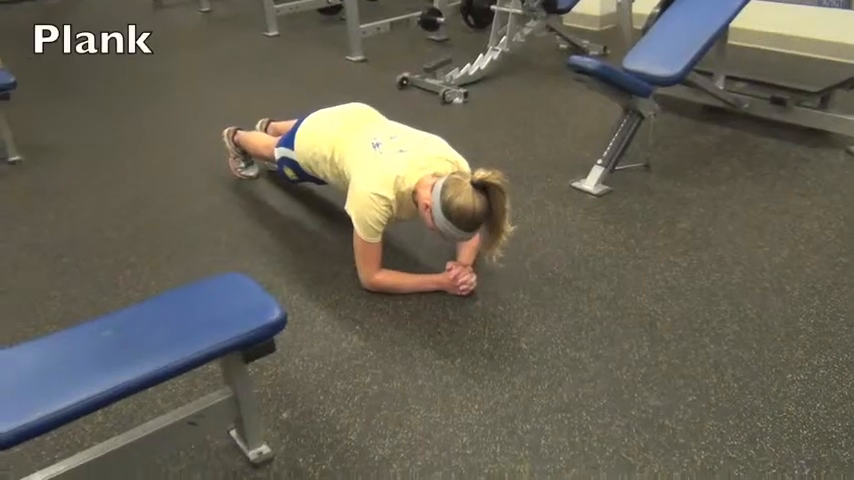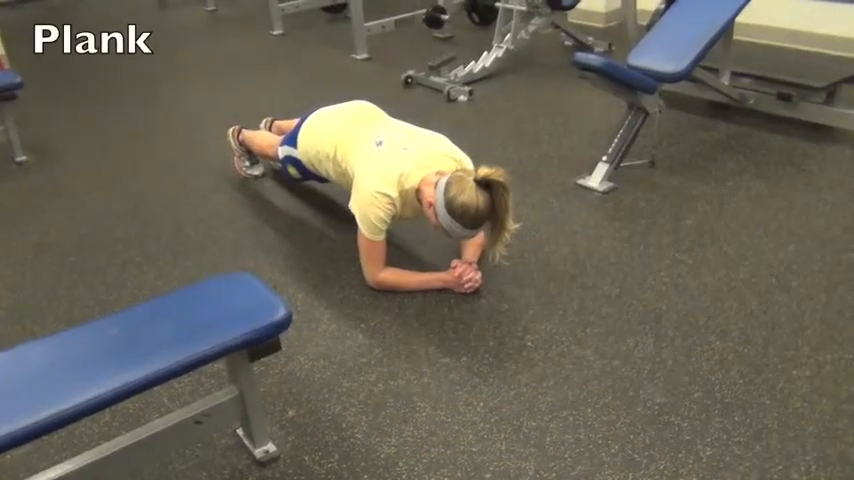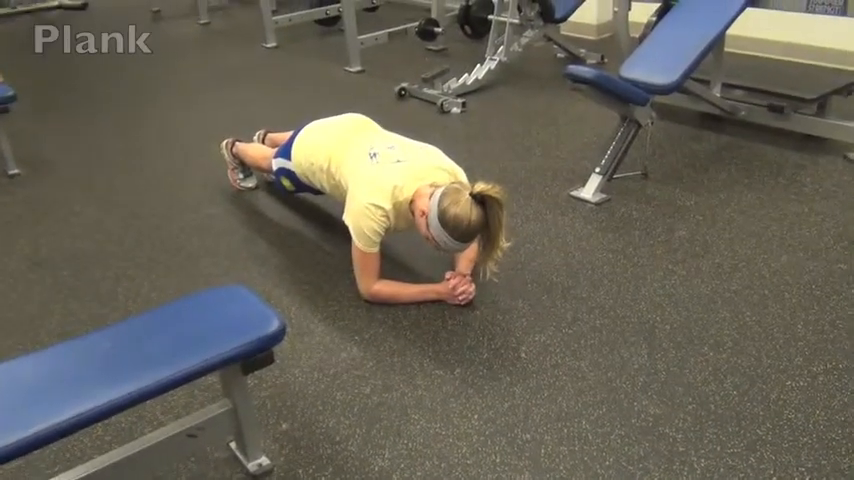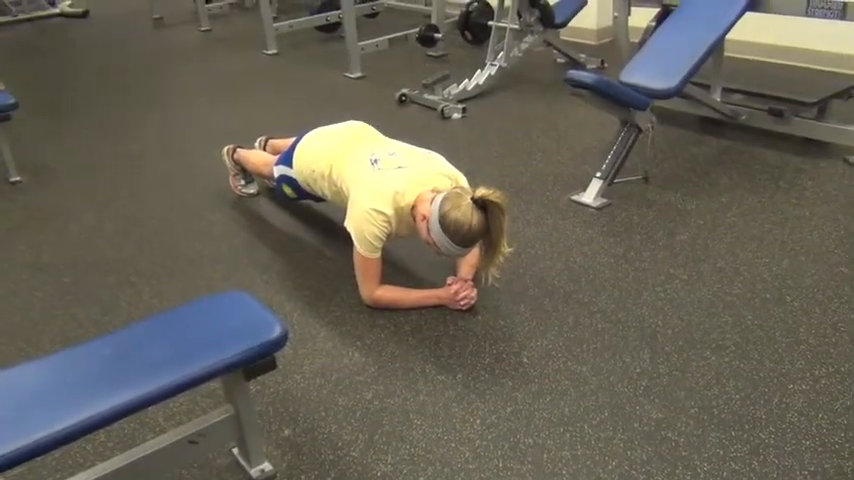
dt=1s
person 1, frame 1
left shoulder: (456, 169)
right shoulder: (375, 194)
left elbow: (471, 227)
right elbow: (370, 277)
left wrist: (464, 265)
right wrist: (441, 282)
left hip: (356, 118)
right hip: (312, 140)
right knee: (276, 151)
left ankle: (270, 126)
right ankle: (236, 138)
person 1, frame 2
left shoulder: (459, 167)
right shoulder: (379, 193)
left elbow: (475, 227)
right elbow: (375, 276)
left wrist: (469, 263)
right wrist: (447, 279)
left hip: (359, 116)
right hip: (316, 137)
right knee: (280, 151)
left ankle: (273, 125)
right ankle: (241, 137)
person 1, frame 3
left shoulder: (453, 178)
right shoulder: (374, 205)
left elbow: (468, 238)
right elbow: (369, 288)
left wrist: (463, 275)
right wrist: (441, 291)
left hip: (353, 129)
right hip: (311, 149)
right knee: (273, 164)
left ankle: (266, 138)
right ankle: (235, 150)
person 1, frame 4
left shoulder: (454, 184)
right shoulder: (375, 210)
left elbow: (471, 241)
right elbow: (371, 294)
left wrist: (465, 280)
right wrist: (442, 296)
left hip: (354, 137)
right hip: (312, 157)
right knee: (274, 170)
left ankle: (268, 144)
right ankle: (236, 156)
